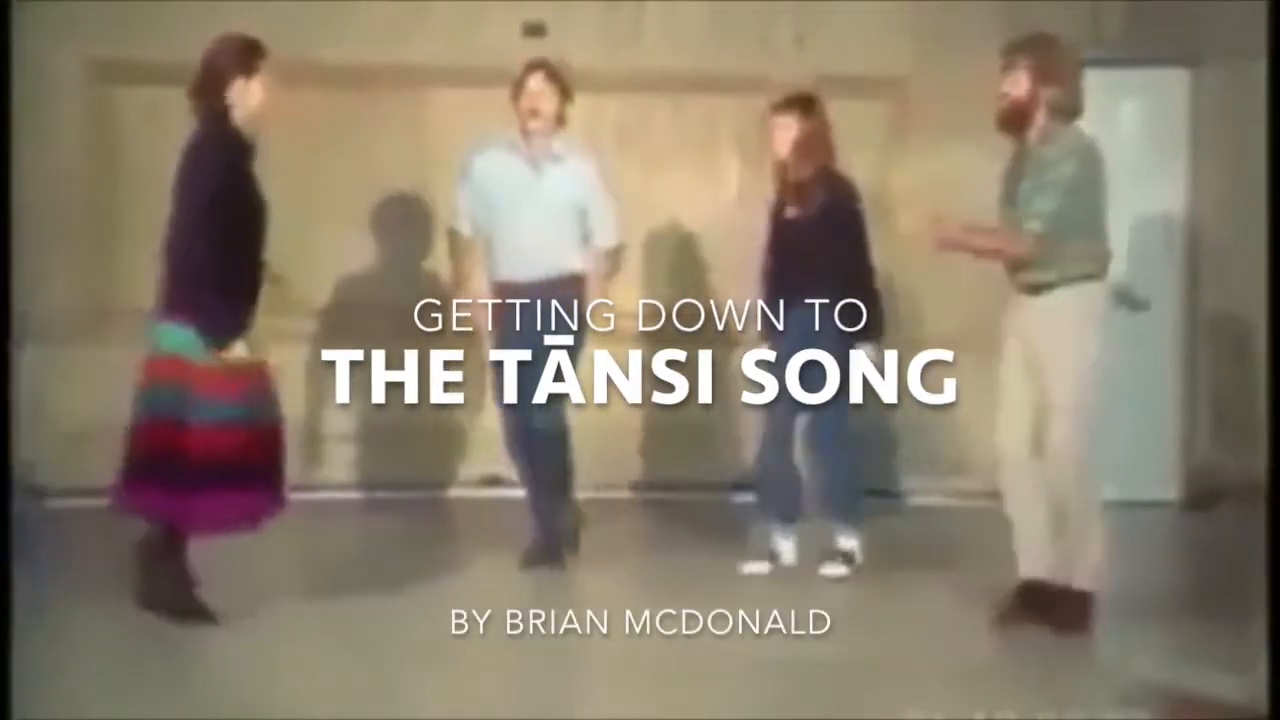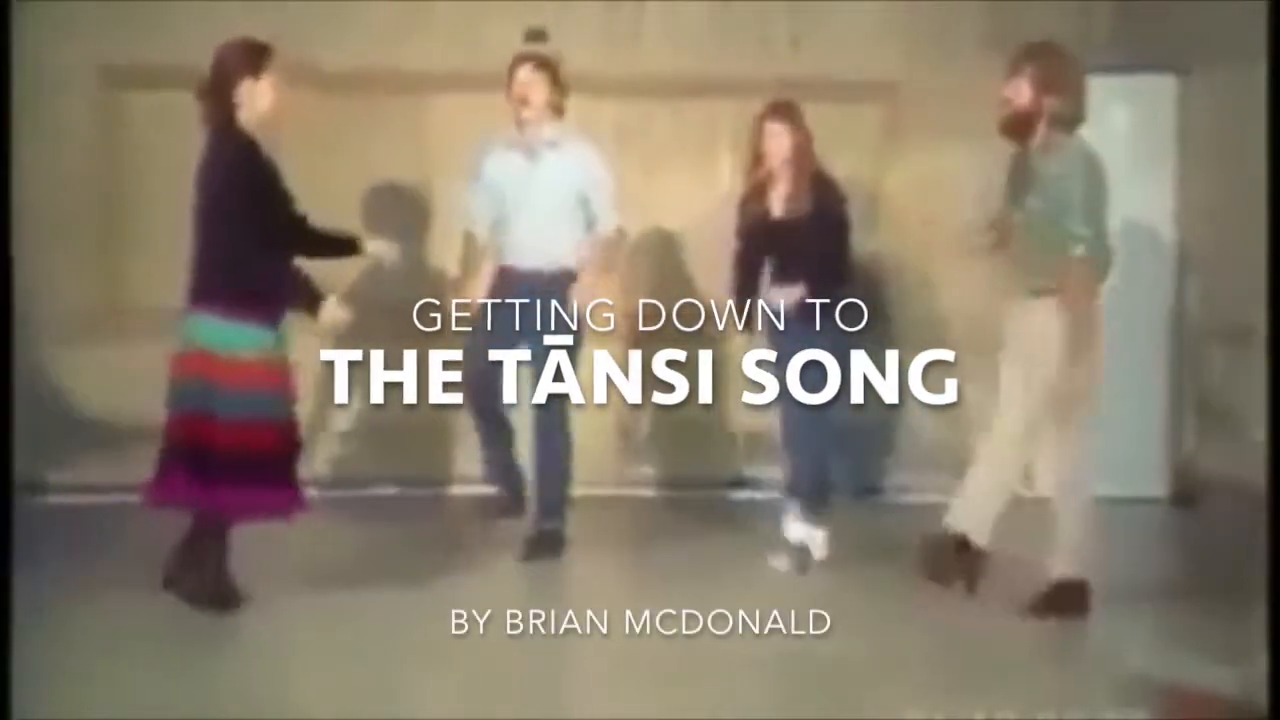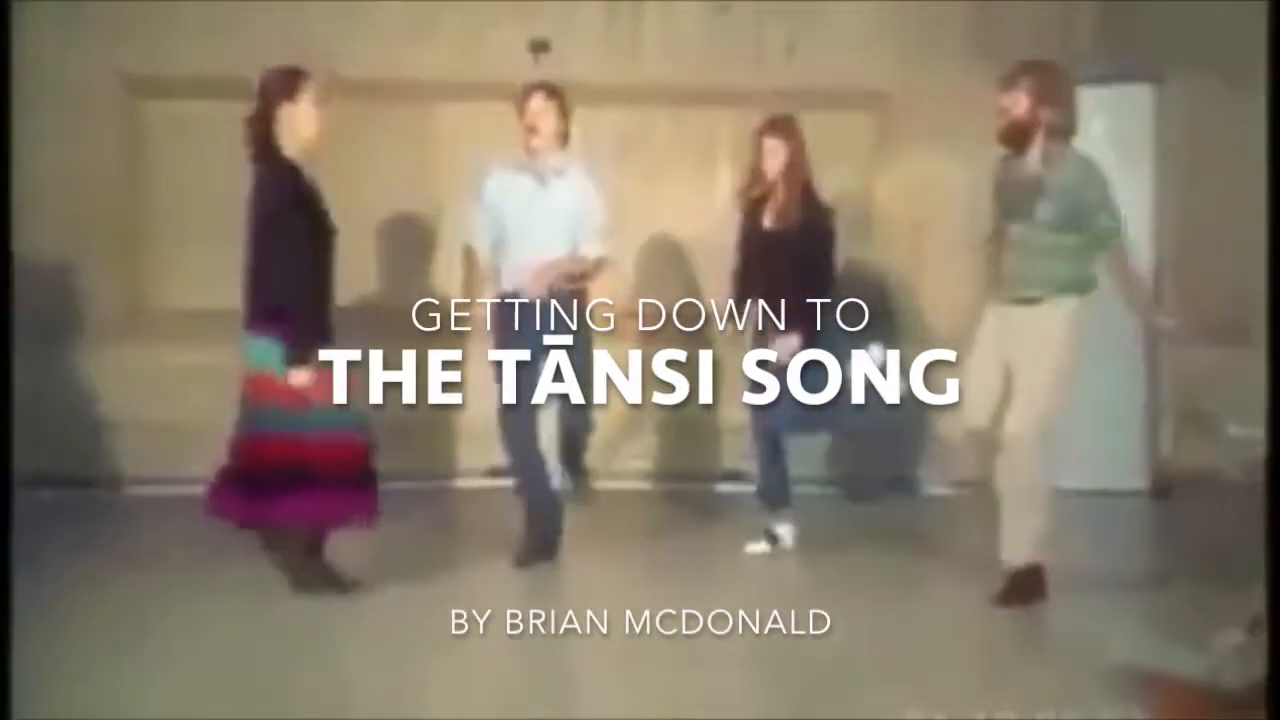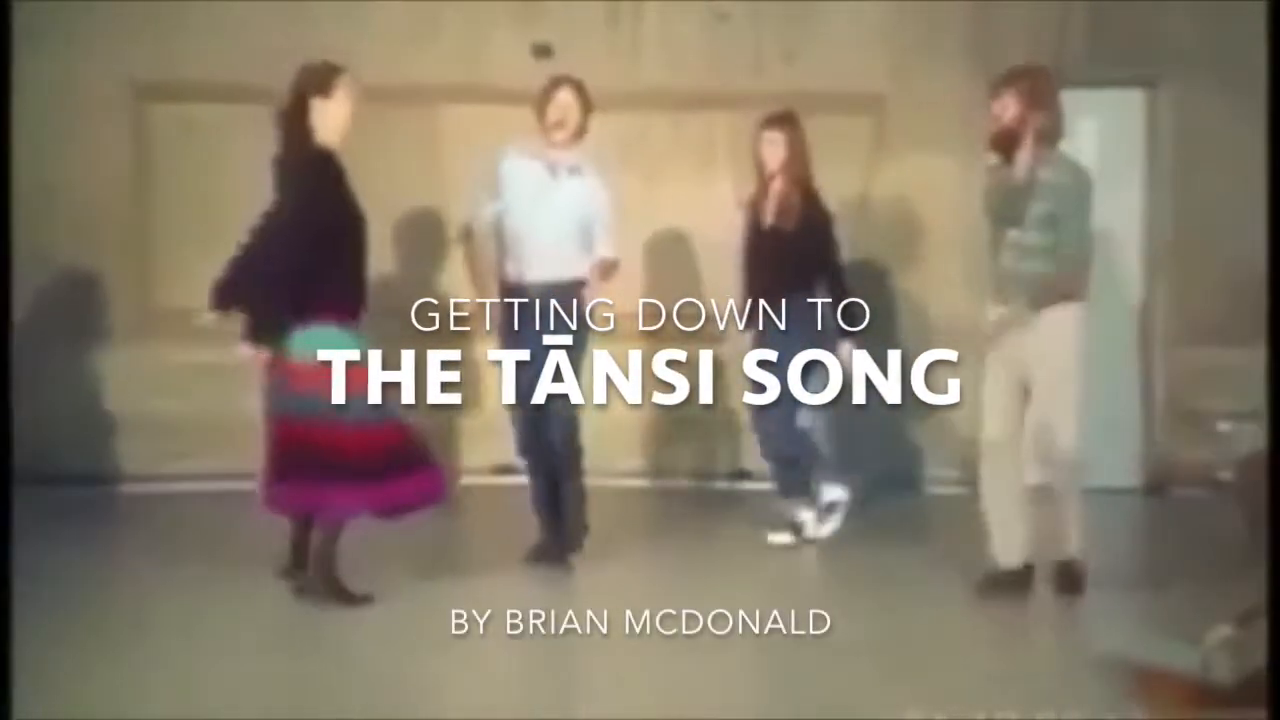
dt=0.3s
person 1, frame 1
left shoulder: (1072, 153)
right shoulder: (1029, 150)
left elbow: (1026, 243)
left wrist: (960, 236)
left hip: (1067, 304)
right hip: (1027, 304)
left knee: (1065, 449)
right knee: (1014, 444)
left ankle: (1076, 583)
right ankle: (1039, 577)
person 1, frame 2
left shoulder: (1075, 165)
right shoulder: (1026, 157)
left elbow: (1084, 259)
left wrist: (1078, 353)
right wrist: (997, 235)
left hip: (1062, 312)
right hip: (1027, 306)
left knee: (1059, 444)
right knee: (1006, 430)
left ankle: (1069, 580)
right ankle: (960, 539)
person 1, frame 3
left shoulder: (1079, 175)
right shoulder: (1007, 169)
left elbow: (1114, 249)
left wrist: (1148, 312)
left hip: (1049, 316)
right hip: (1001, 311)
left knee: (1020, 438)
right knee: (975, 422)
left ankle: (1026, 563)
right ankle: (1023, 544)
person 1, frame 4
left shoulder: (1068, 179)
right shoulder: (997, 176)
left elbow: (1072, 268)
left wrist: (1023, 304)
right wrist: (1002, 314)
left hip: (1055, 321)
right hip: (1006, 322)
left knee: (1053, 445)
right knee: (998, 442)
left ankle: (1072, 552)
right ankle: (1010, 561)
person 2, frame 1
left shoulder: (221, 150)
right shoulder: (215, 152)
right elbow: (197, 248)
right wrist: (223, 330)
left hip: (205, 324)
right hip: (201, 331)
left knee: (199, 448)
right knee: (204, 450)
left ankle: (162, 568)
right ankle: (164, 574)
person 2, frame 2
left shoulder: (238, 155)
right shoulder: (232, 157)
left elbow: (285, 230)
right elbow: (249, 250)
left wrist: (356, 245)
right wrist: (314, 299)
left hip: (245, 317)
right hip: (233, 320)
left knee: (247, 439)
right knee: (232, 440)
left ankle: (201, 555)
right ankle: (194, 565)
person 2, frame 3
left shoulder: (285, 179)
right shoulder: (281, 183)
right elbow: (287, 272)
left wrist: (307, 346)
right wrist: (299, 354)
left hip: (291, 339)
right hip: (285, 343)
left knee: (322, 452)
right knee: (310, 452)
left ankle: (307, 560)
person 2, frame 4
left shoulder: (306, 167)
right shoulder: (316, 170)
left elbow: (271, 243)
right elbow: (280, 246)
left wrist: (229, 295)
right wrist: (263, 328)
left hip: (310, 330)
right hip: (320, 333)
left knee: (323, 451)
right knee: (347, 451)
left ankle: (303, 556)
right ankle: (320, 571)
person 3, frame 1
left shoulder: (580, 168)
right shoulder: (486, 162)
left elbow: (607, 241)
right elbow: (465, 230)
left wrist: (600, 284)
right wrist: (471, 280)
left hip: (563, 297)
right hip: (510, 299)
left knee: (545, 408)
right knee: (517, 419)
left ankle: (561, 511)
right ankle: (549, 527)
person 3, frame 2
left shoulder: (581, 156)
right shoulder: (496, 159)
left elbow: (609, 228)
right elbow: (483, 227)
left wrist: (590, 274)
right wrist: (480, 274)
left hip: (557, 291)
right hip: (508, 286)
left knee: (550, 405)
right knee: (477, 381)
left ankle: (550, 521)
right ankle: (510, 485)
person 3, frame 3
left shoulder: (580, 186)
right shoulder: (498, 181)
left elbow: (594, 258)
right elbow: (483, 248)
left wrist: (553, 272)
right wrist: (485, 294)
left hip: (563, 308)
right hip: (513, 309)
left knee: (574, 413)
right knee: (515, 420)
left ankle: (571, 457)
right ankle: (543, 524)
person 3, frame 4
left shoulder: (591, 185)
right shoulder: (509, 165)
left elbow: (604, 254)
right elbow: (487, 229)
left wrist: (596, 279)
left hip: (564, 302)
right hip: (517, 301)
left knee: (557, 409)
right knee: (528, 415)
left ankle: (569, 522)
right ankle: (555, 521)
person 4, frame 1
left shoulder: (834, 193)
right shoulder: (785, 198)
left elbow: (858, 269)
left wrist: (865, 335)
right wrist: (772, 330)
left hip: (825, 325)
right hip: (788, 326)
left knee: (825, 431)
right knee: (777, 434)
left ankle: (846, 541)
right ankle: (780, 542)
person 4, frame 2
left shoulder: (823, 194)
right shoulder: (755, 199)
left elbow: (840, 265)
right elbow: (748, 259)
left wrist: (804, 291)
right wrist: (743, 307)
left hip: (823, 320)
right hip: (786, 323)
left knee: (814, 422)
right knee: (798, 427)
left ankle: (803, 522)
right ankle: (811, 532)
person 4, frame 3
left shoulder: (811, 212)
right shoulder: (755, 208)
left elbow: (821, 282)
right elbow: (747, 270)
left wrist: (799, 333)
right wrist: (742, 315)
left hip: (799, 331)
right hip: (769, 330)
left knee: (771, 422)
right knee: (767, 426)
right ankle: (779, 523)
person 4, frame 4
left shoulder: (808, 207)
right shoulder: (759, 203)
left elbow: (831, 271)
left wrist: (841, 334)
right wrist: (754, 317)
left hip: (797, 323)
right hip: (770, 324)
left knee: (773, 420)
right knee: (771, 420)
left ankle: (831, 491)
right ankle: (804, 511)
